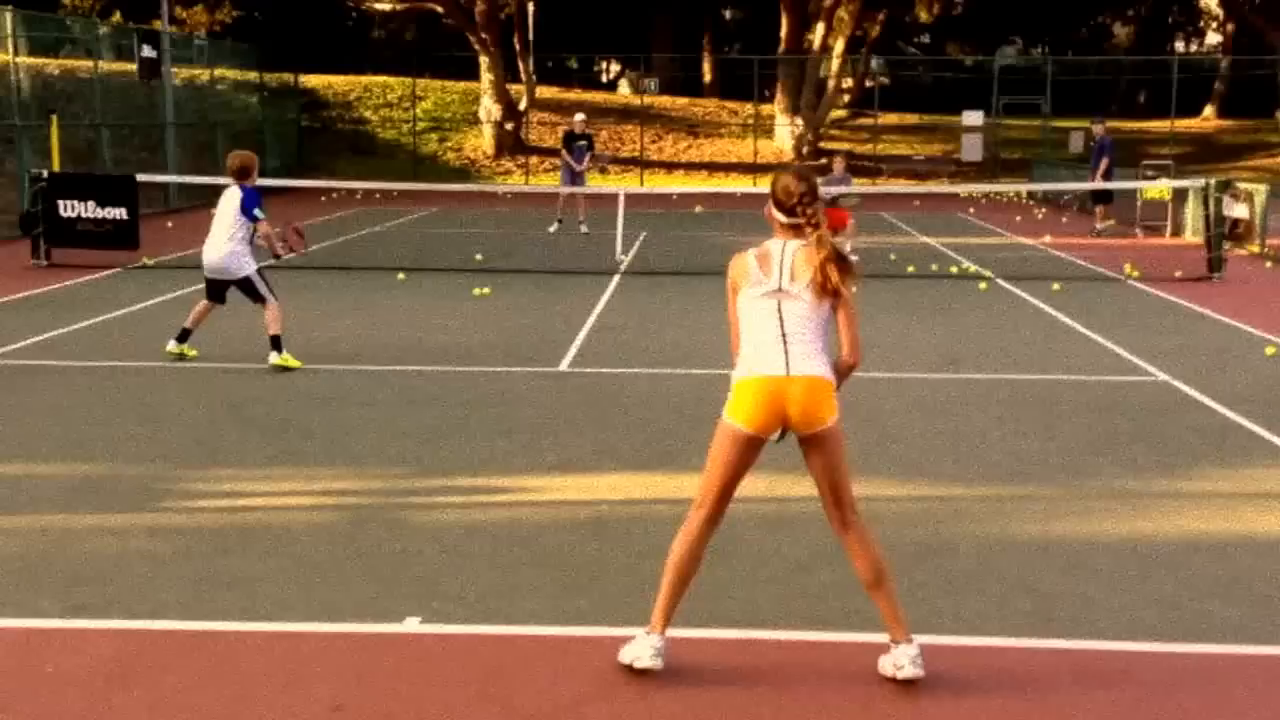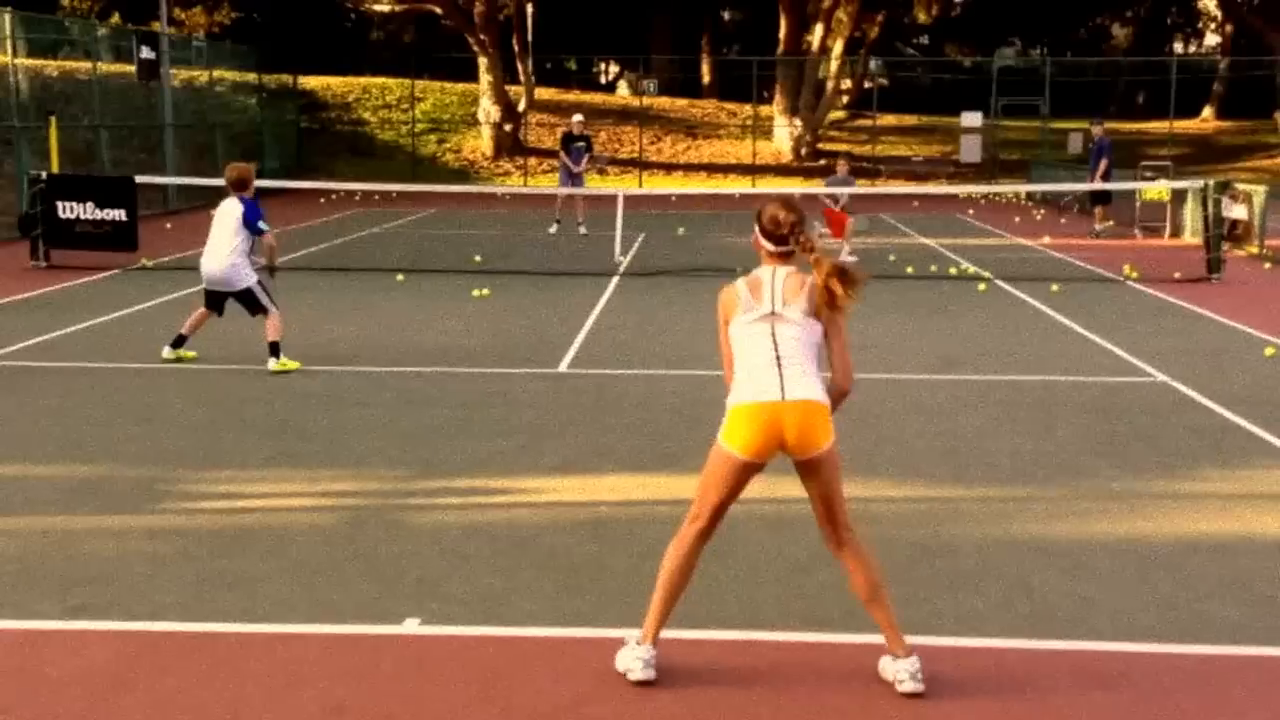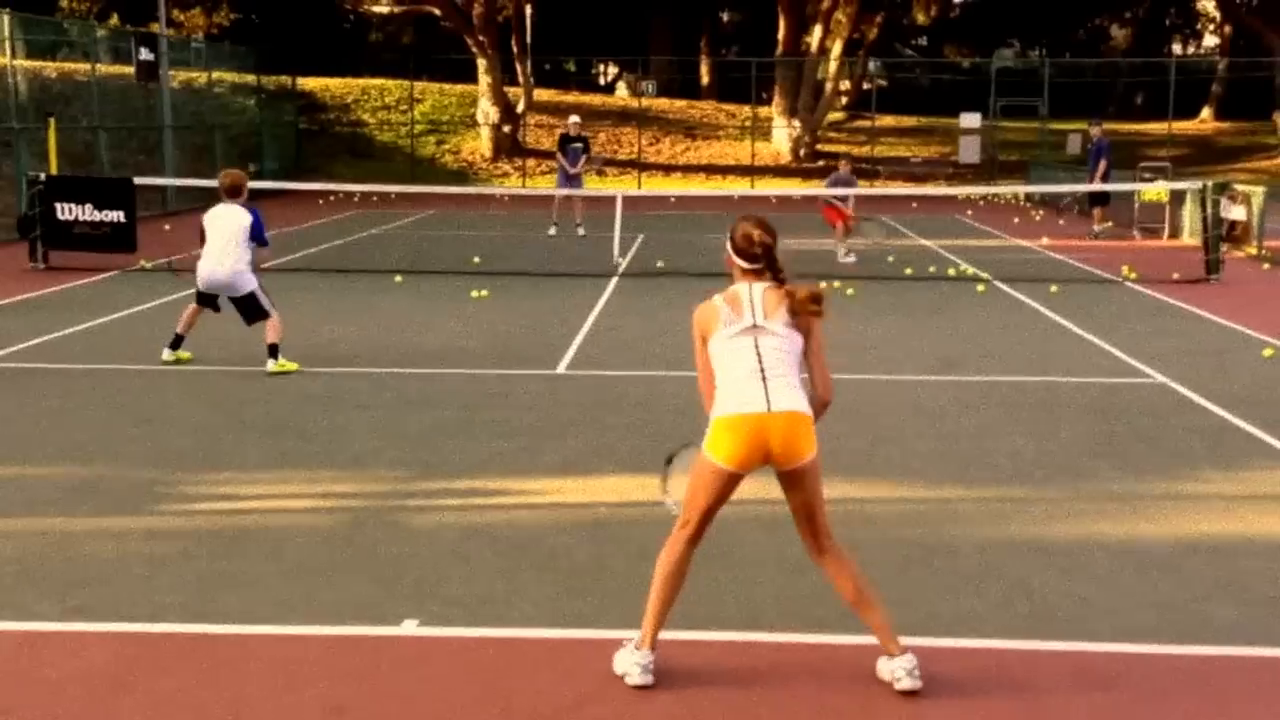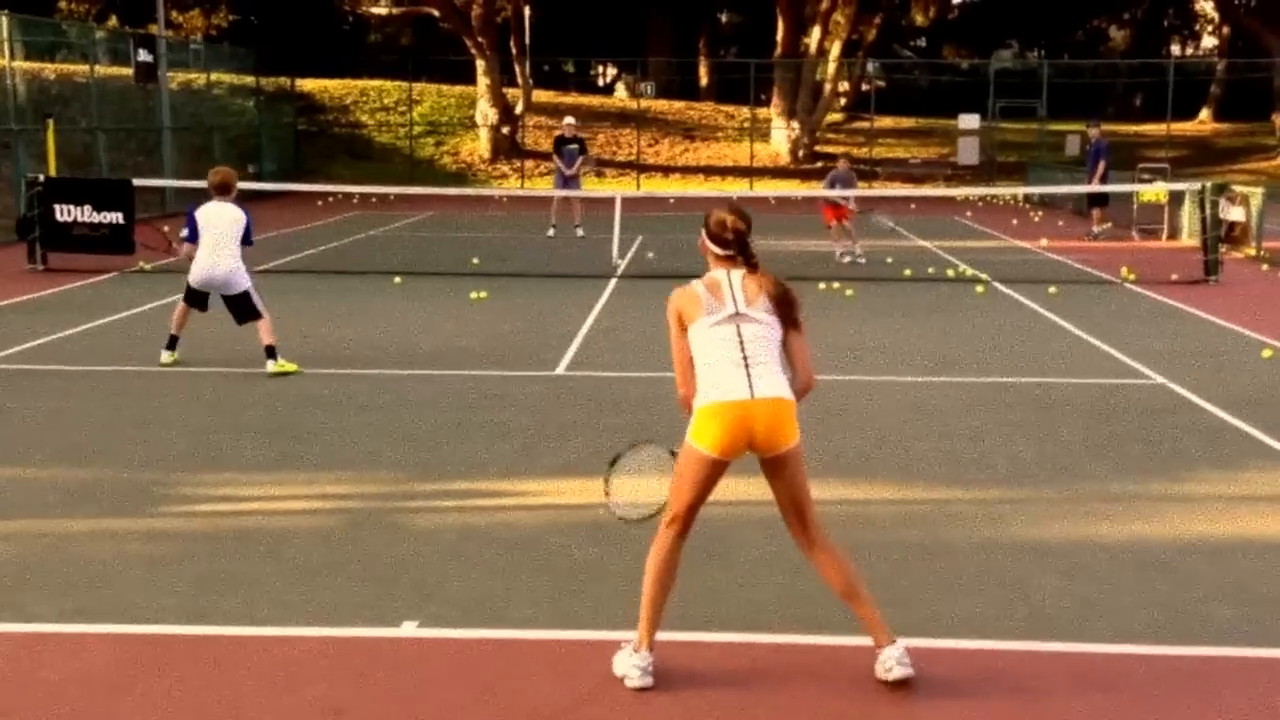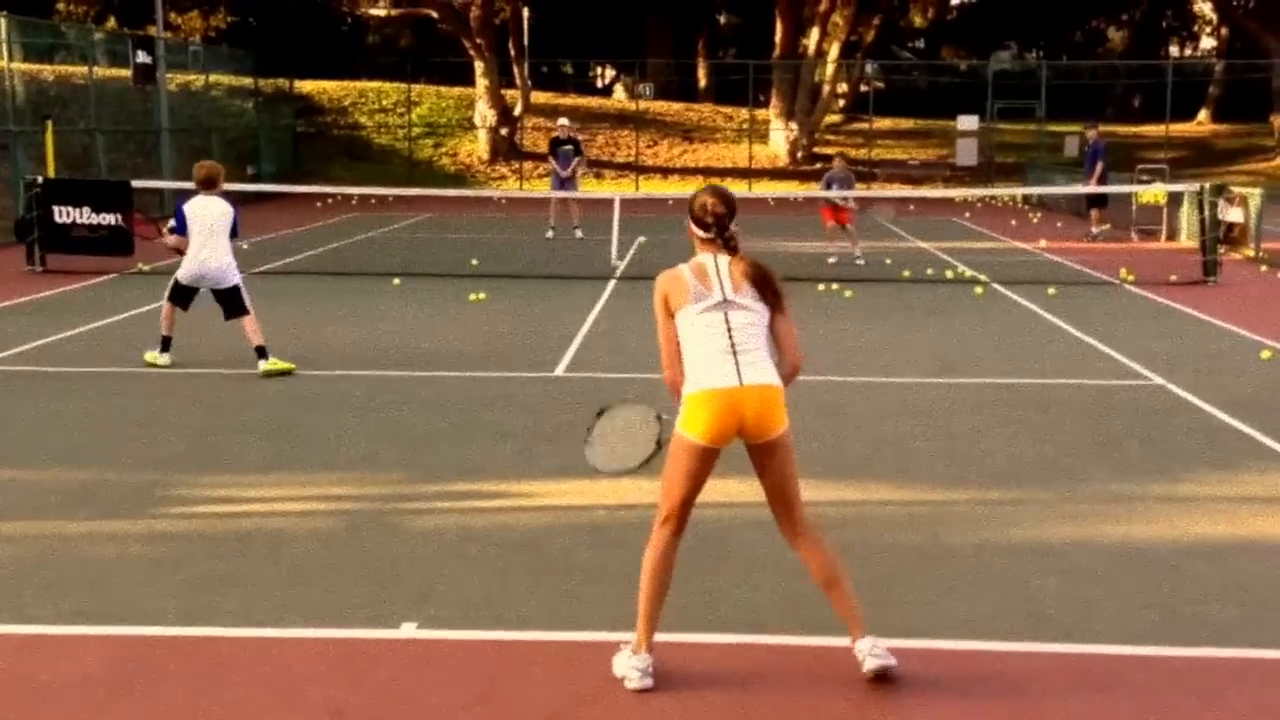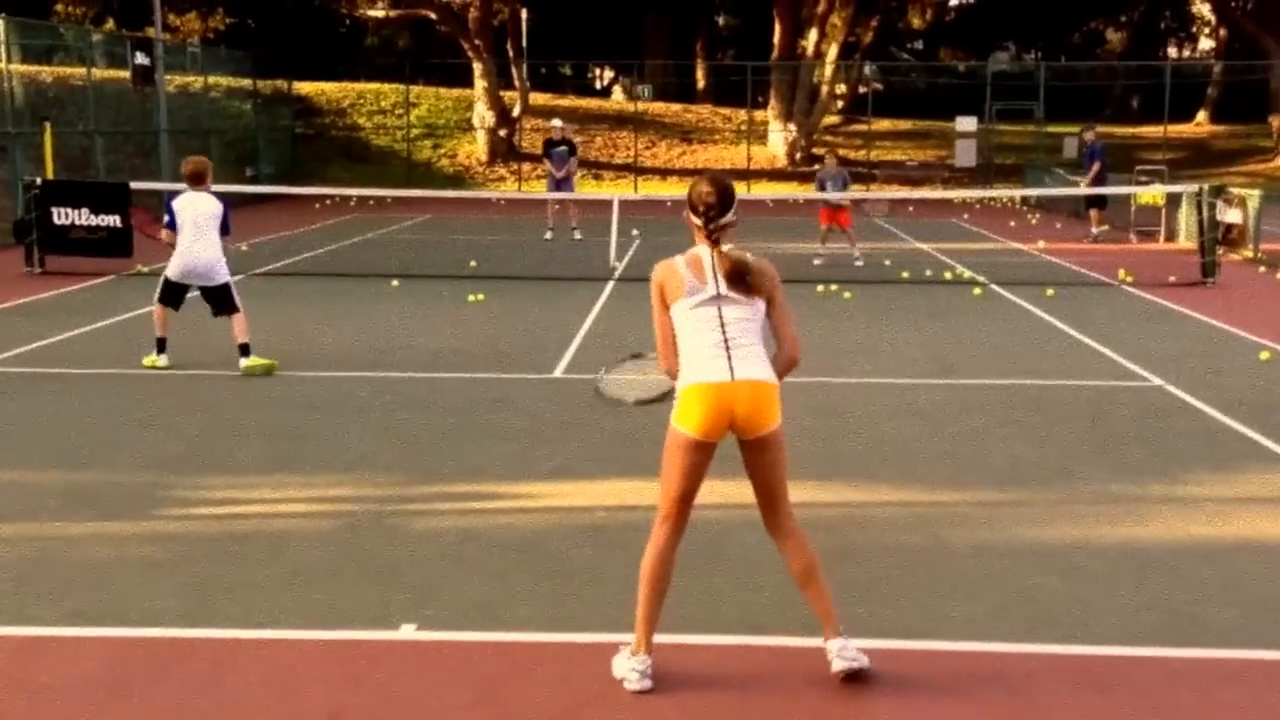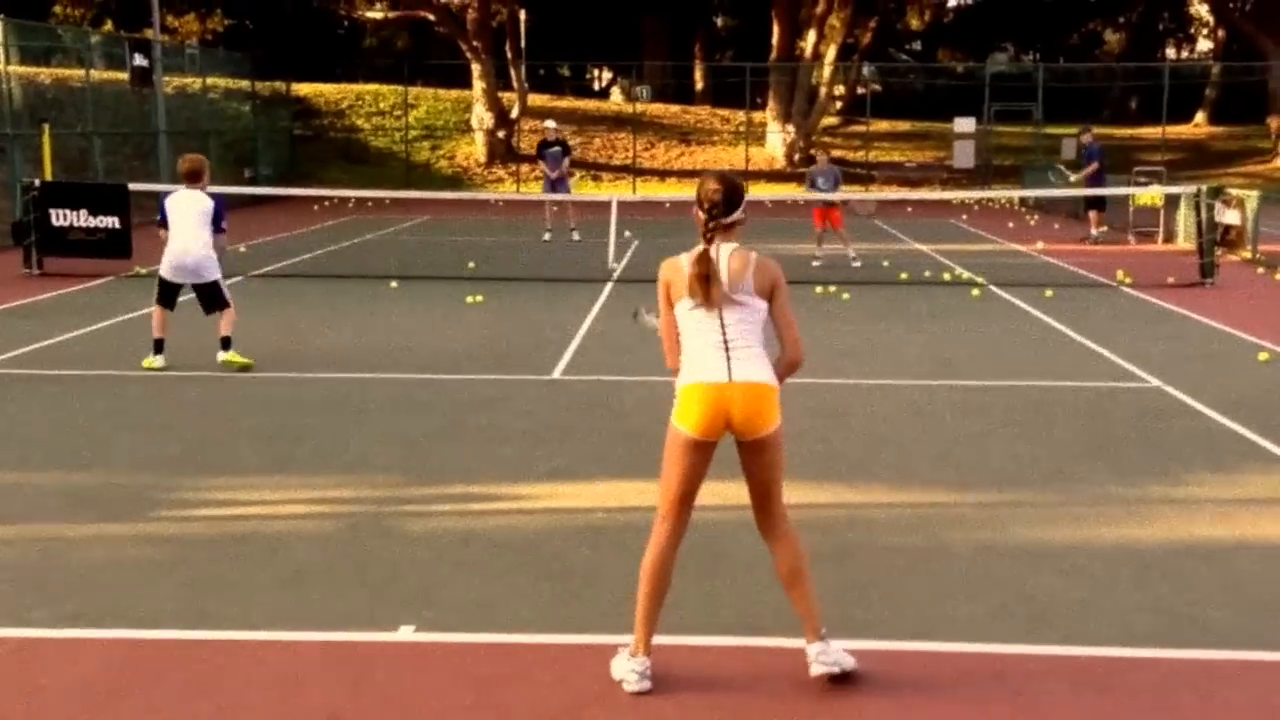
dt=0.1s
person 1, frame 1
left shoulder: (740, 265)
right shoulder: (828, 265)
right elbow: (850, 357)
left hip: (753, 392)
right hip: (813, 390)
left knee: (705, 515)
right knee: (847, 522)
left ankle: (653, 638)
right ankle: (901, 646)
person 1, frame 2
left shoulder: (730, 295)
right shoulder: (822, 290)
right elbow: (843, 381)
left hip: (749, 416)
right hip: (809, 412)
left knee: (695, 529)
right knee: (842, 539)
left ankle: (644, 647)
right ankle: (901, 656)
person 1, frame 3
left shoulder: (705, 312)
right shoulder: (798, 305)
right elbow: (824, 393)
left hip: (734, 428)
right hip: (793, 425)
left knee: (684, 535)
right knee: (824, 547)
left ankle: (643, 652)
right ankle: (896, 656)
person 1, frame 4
left shoulder: (683, 298)
right shoulder: (775, 294)
right elbow: (804, 378)
left hip: (717, 414)
right hip: (775, 411)
left knee: (672, 530)
right knee: (812, 538)
left ankle: (640, 653)
right ankle: (889, 647)
person 1, frame 5
left shoulder: (669, 282)
right shoulder: (764, 278)
left elbow: (672, 374)
right elbow: (792, 362)
left hip: (707, 403)
right hip: (766, 400)
left knee: (667, 527)
right knee: (797, 526)
left ankle: (640, 655)
right ankle: (863, 640)
person 1, frame 6
left shoulder: (666, 273)
right shoulder: (761, 271)
left elbow: (669, 363)
right elbow: (791, 354)
left hip: (700, 396)
right hip: (759, 394)
left knee: (667, 526)
right knee: (782, 524)
left ankle: (639, 657)
right ankle: (836, 642)
person 1, frame 7
left shoulder: (672, 271)
right shoulder: (765, 269)
right elbow: (794, 355)
left hip: (698, 397)
right hip: (757, 397)
left knee: (667, 529)
right knee: (774, 525)
left ankle: (638, 657)
right ankle: (818, 645)
person 2, frame 1
left shoulder: (227, 193)
right shoulder: (249, 194)
right elbow: (264, 229)
left wrist: (267, 242)
right wrist: (275, 246)
left hip: (210, 257)
right hip: (234, 259)
left knee: (210, 301)
right knee: (270, 303)
left ankle: (178, 343)
right ankle: (277, 354)
person 2, frame 2
left shoulder: (223, 206)
right shoulder: (249, 206)
right elbow: (268, 241)
right wrist: (271, 261)
left hip: (209, 267)
right hip: (234, 271)
left knee: (208, 309)
right knee: (271, 313)
left ankle: (173, 348)
right ankle: (275, 359)
person 2, frame 3
left shoulder: (209, 215)
right shoulder: (250, 215)
right elbow: (262, 251)
right wrist: (251, 264)
left hip: (207, 273)
right hip: (238, 275)
left knee: (199, 305)
right knee: (271, 317)
left ankle: (172, 350)
right ankle: (274, 360)
person 2, frame 4
left shoulder: (197, 212)
right shoulder: (241, 214)
left elbow: (187, 251)
right elbow: (245, 246)
left hip: (201, 272)
right hip: (232, 273)
left knee: (186, 304)
right knee: (262, 319)
left ankle: (169, 352)
right ankle: (273, 361)
person 2, frame 5
left shoulder: (185, 207)
right shoulder: (228, 208)
left elbow: (175, 242)
left wrist: (179, 243)
left hip: (193, 267)
right hip: (223, 269)
left knee: (170, 303)
right knee: (246, 315)
left ankle: (163, 354)
right ankle: (265, 360)
person 2, frame 6
left shoulder: (175, 203)
right shoulder: (217, 204)
left elbow: (168, 237)
right elbow: (222, 236)
left hip: (182, 263)
right hip: (213, 265)
left knee: (161, 305)
right knee: (236, 313)
left ankle: (160, 355)
right ankle: (246, 357)
person 2, frame 7
left shoulder: (168, 199)
right shoulder: (212, 202)
left elbow: (164, 234)
right elbow: (220, 238)
left hip: (174, 260)
right hip: (203, 261)
left knee: (161, 307)
right knee: (226, 309)
left ankle: (156, 355)
right ankle: (225, 351)
